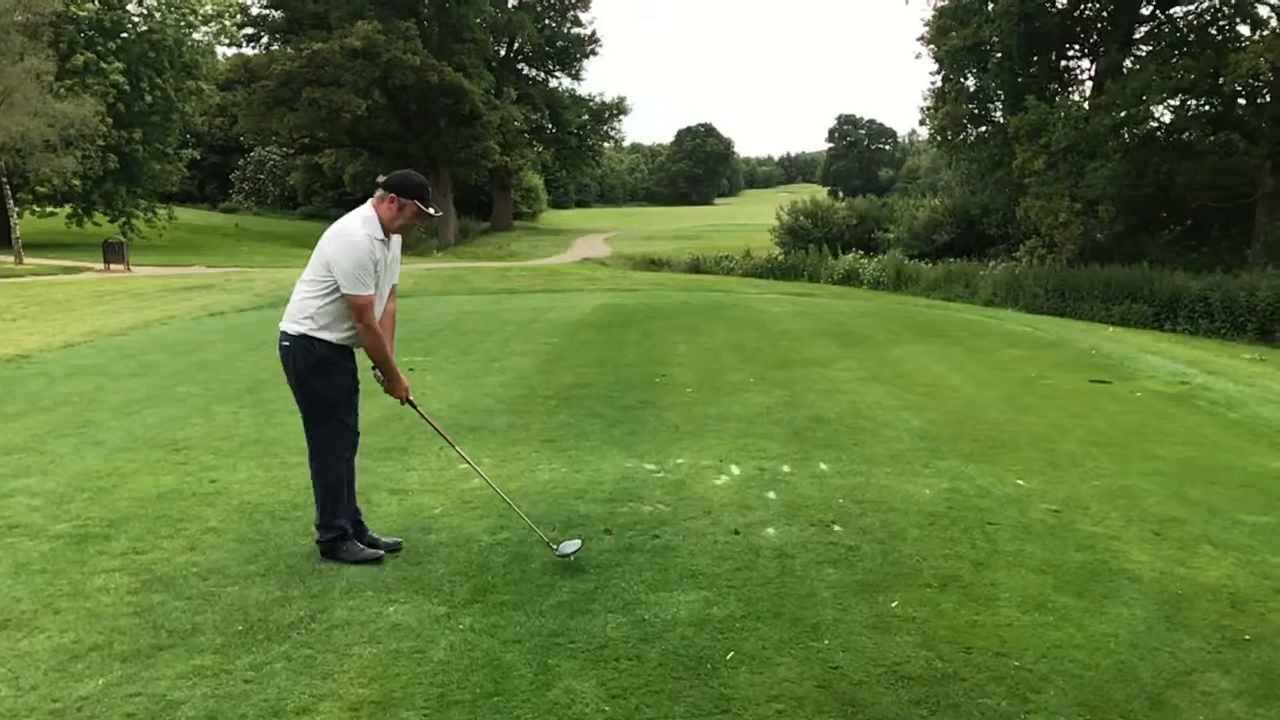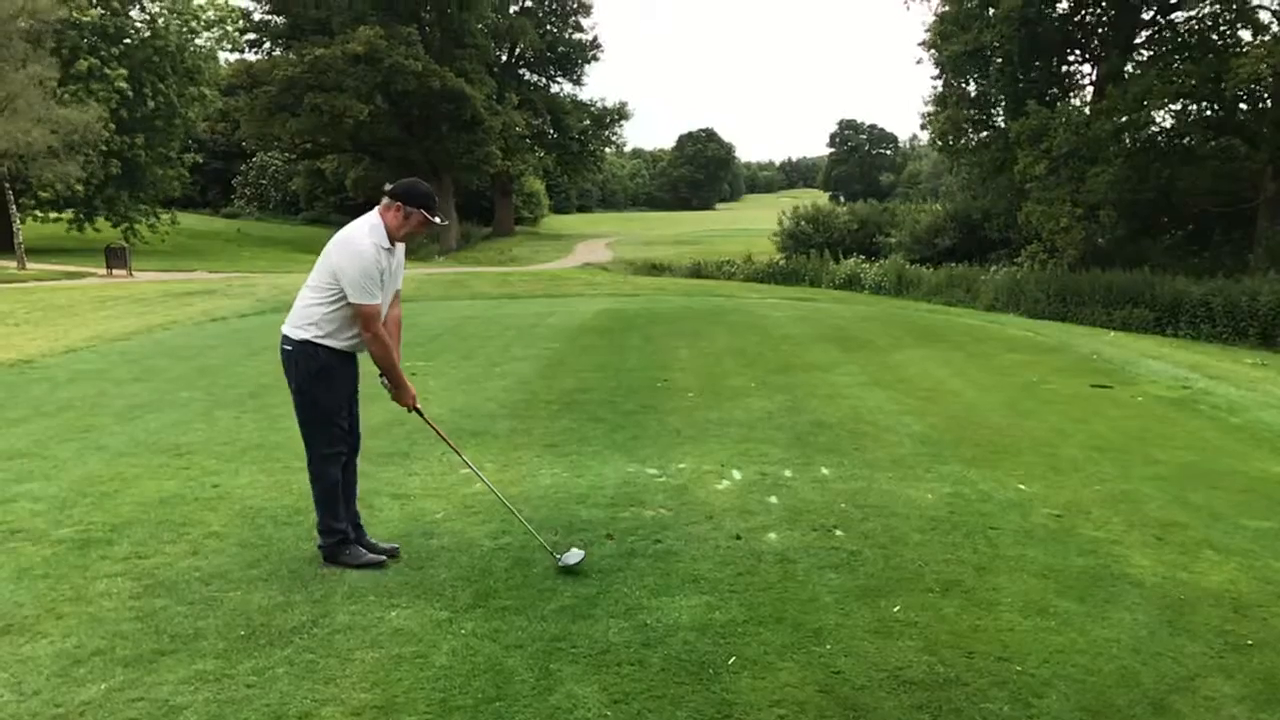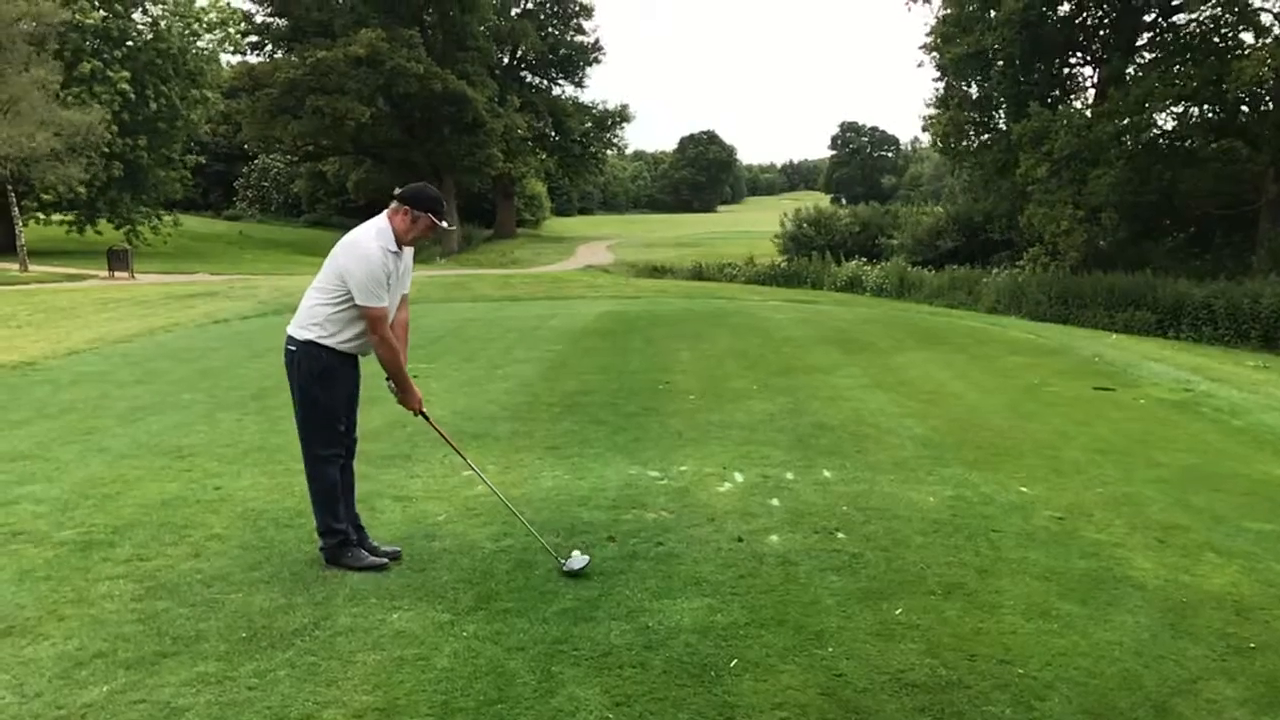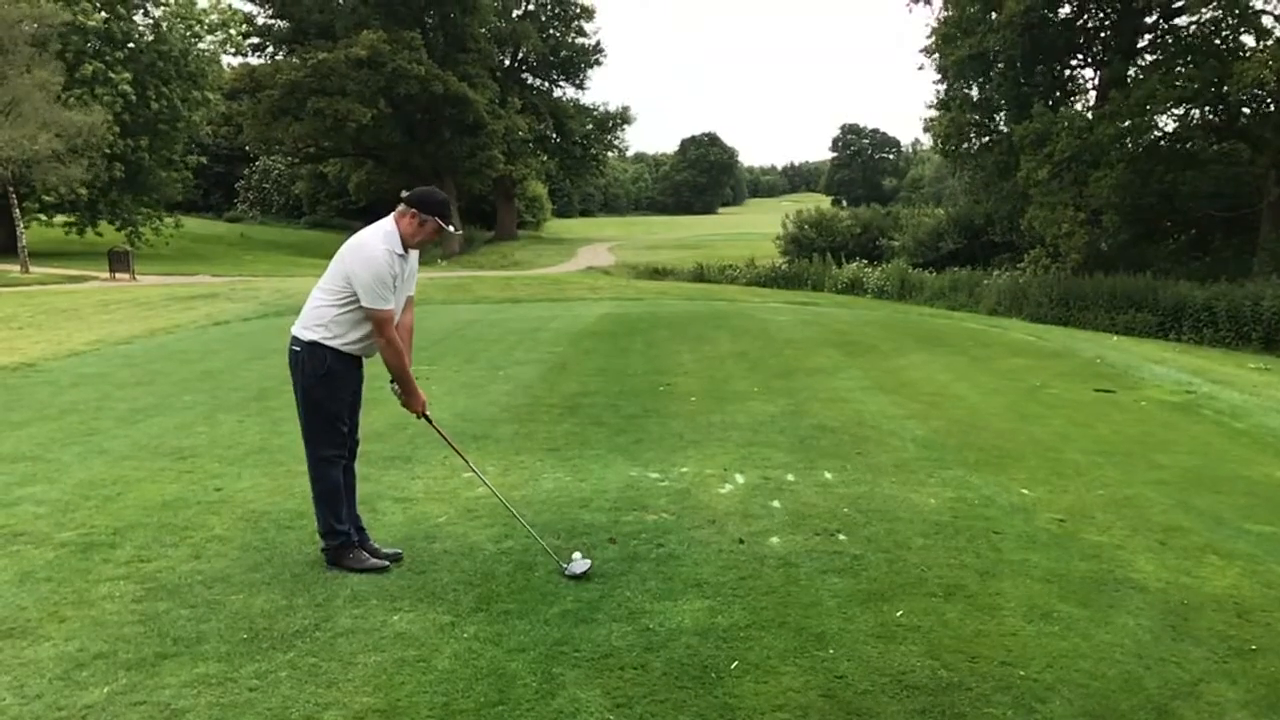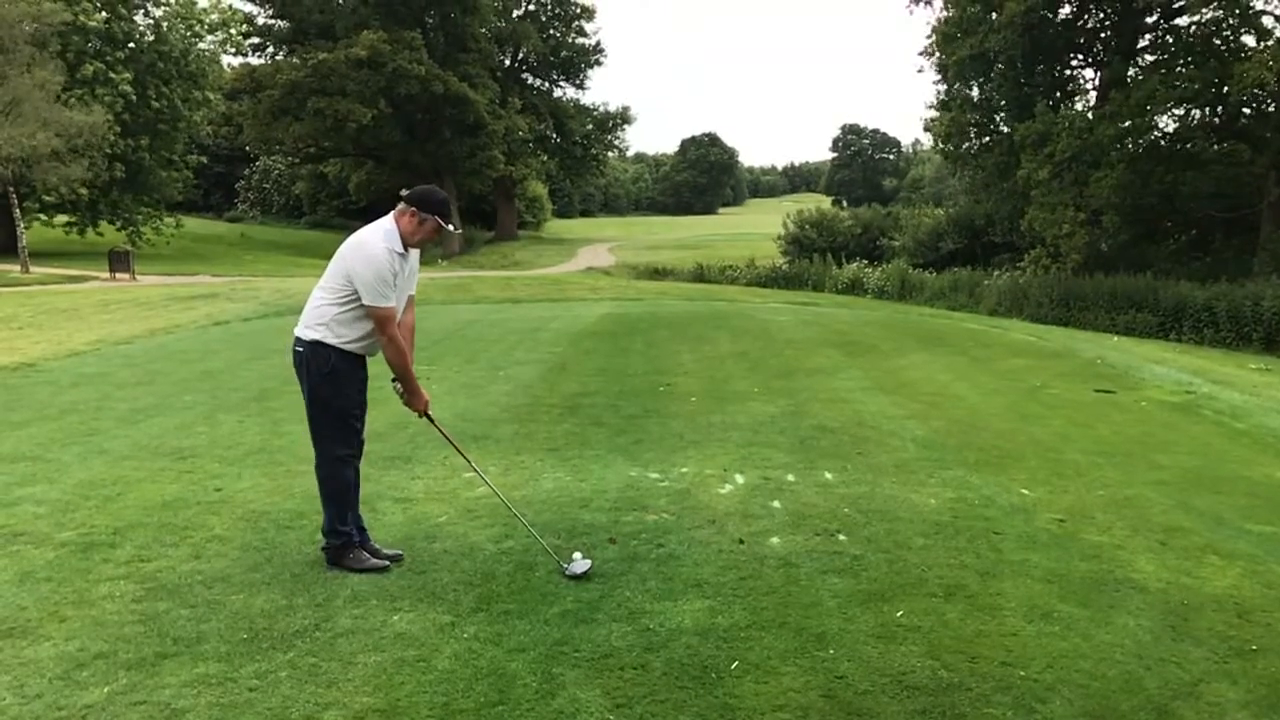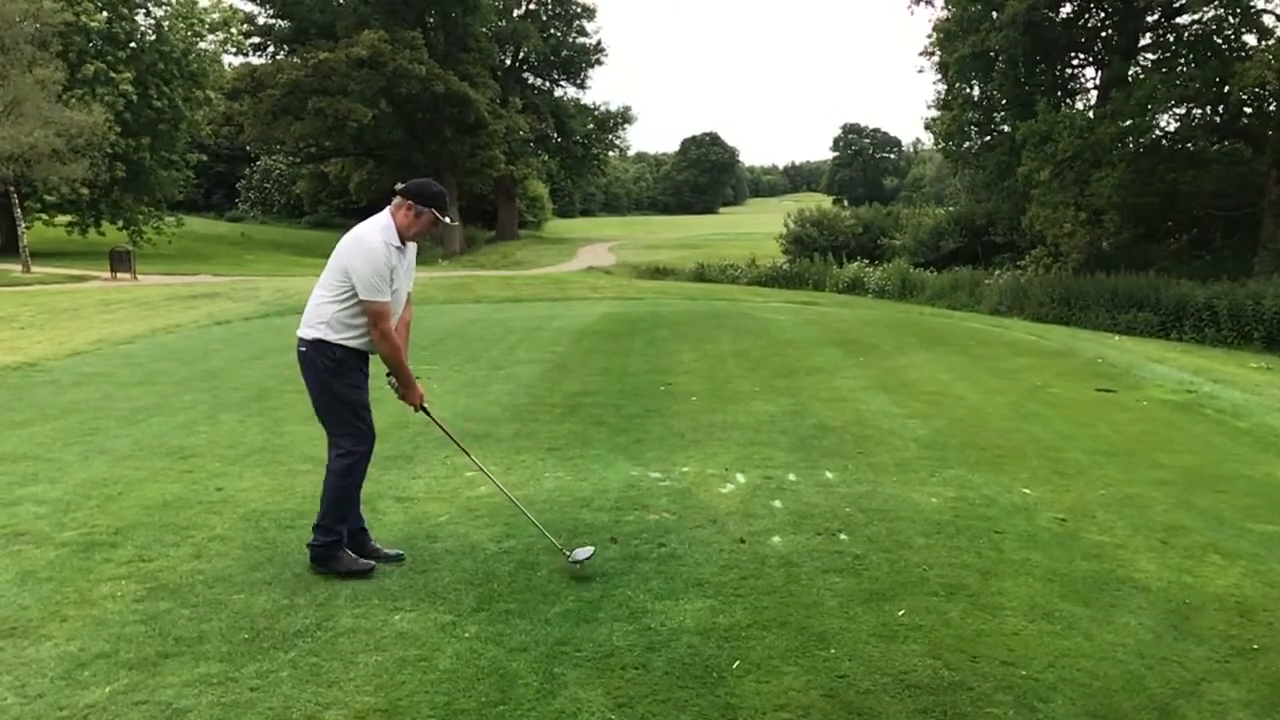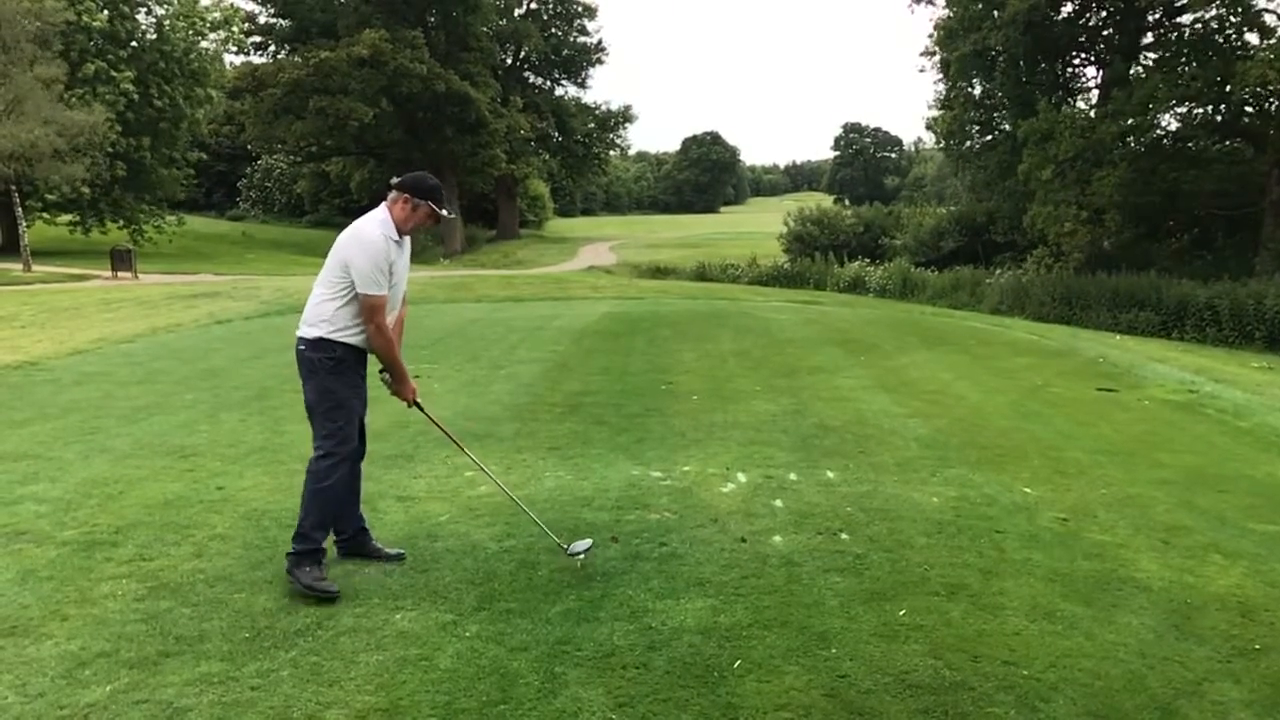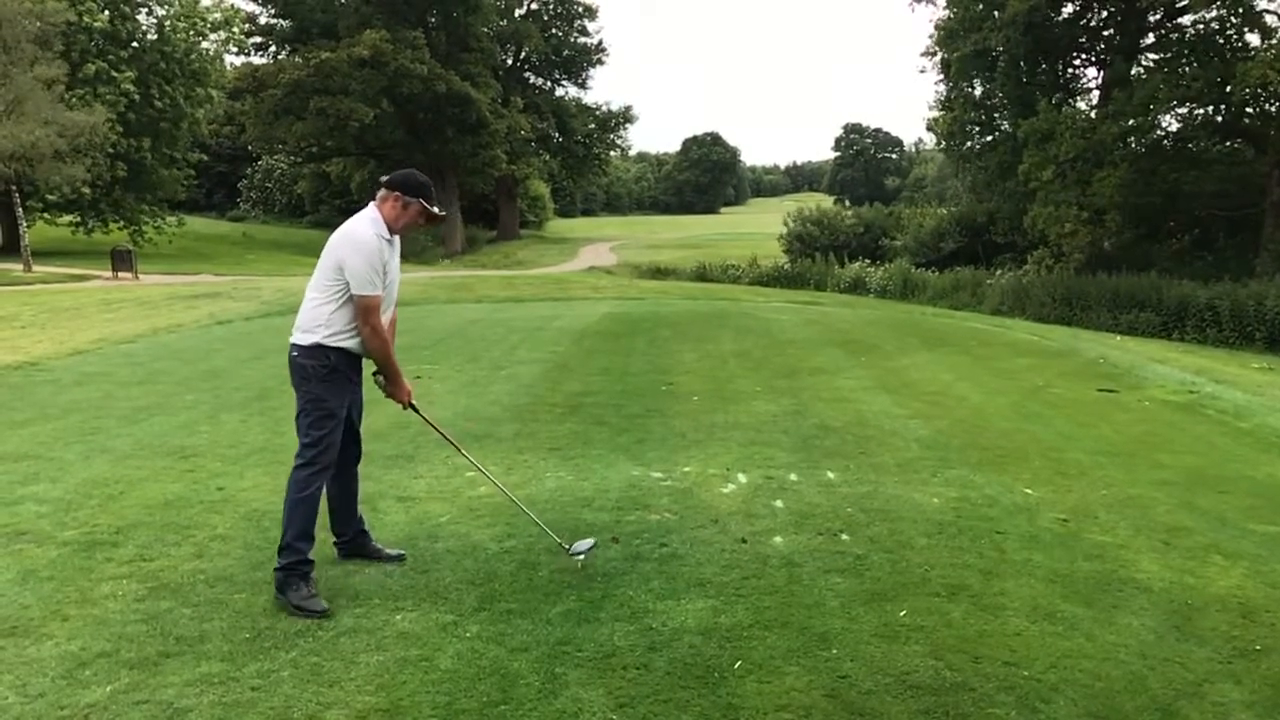
dt=0.2s
person 1, frame 1
left shoulder: (390, 236)
right shoulder: (355, 239)
left elbow: (387, 302)
right elbow: (364, 322)
left wrist: (389, 366)
right wrist: (392, 375)
left hip: (334, 345)
right hip: (310, 344)
left knee: (341, 441)
right knee: (333, 442)
left ankle: (350, 528)
right ankle: (333, 538)
person 1, frame 2
left shoulder: (393, 242)
right shoulder: (361, 247)
left elbow: (392, 309)
right elbow: (372, 330)
left wrist: (396, 372)
right wrist: (399, 384)
left hip: (337, 351)
right hip: (312, 350)
left knee: (346, 445)
right knee: (328, 448)
left ankle: (349, 532)
right ankle: (335, 542)
person 1, frame 3
left shoulder: (401, 246)
right shoulder: (369, 250)
left elbow: (399, 312)
right elbow: (379, 333)
left wrist: (402, 375)
right wrist: (406, 387)
left hip: (341, 353)
right hip: (315, 351)
left knee: (343, 448)
right knee: (325, 450)
left ankle: (351, 535)
right ankle: (336, 544)
person 1, frame 4
left shoulder: (407, 248)
right shoulder: (375, 253)
left elbow: (404, 315)
right elbow: (385, 335)
left wrist: (406, 379)
right wrist: (410, 389)
left hip: (344, 354)
right hip: (318, 352)
left knee: (344, 450)
right knee: (328, 451)
left ankle: (352, 536)
right ankle: (338, 545)
person 1, frame 5
left shoulder: (408, 247)
right shoulder: (375, 251)
left elbow: (405, 315)
right elbow: (387, 333)
left wrist: (409, 378)
right wrist: (413, 388)
left hip: (347, 353)
right hip: (322, 351)
left knee: (349, 448)
right knee: (337, 449)
left ankle: (352, 537)
right ankle: (340, 544)
person 1, frame 6
left shoulder: (405, 243)
right shoulder: (372, 245)
left elbow: (402, 311)
right elbow: (380, 328)
left wrist: (402, 375)
right wrist: (408, 382)
left hip: (348, 351)
right hip: (327, 350)
left knee: (353, 443)
right knee: (354, 443)
left ankle: (352, 537)
right ankle: (327, 546)
person 1, frame 7
left shoulder: (399, 238)
right shoulder: (371, 239)
left elbow: (396, 308)
right elbow: (375, 323)
left wrist: (396, 369)
right wrist: (401, 377)
left hip: (348, 351)
right hip: (326, 350)
left knee: (351, 448)
right knee: (335, 449)
left ankle: (351, 536)
right ankle: (305, 556)
person 1, frame 8
left shoulder: (387, 236)
right shoulder: (363, 239)
left elbow: (387, 312)
right elbow: (370, 323)
left wrist: (388, 371)
right wrist: (396, 379)
left hip: (341, 357)
right hip: (321, 357)
left knee: (346, 453)
right knee: (317, 458)
left ankle: (351, 538)
right ankle: (292, 570)
